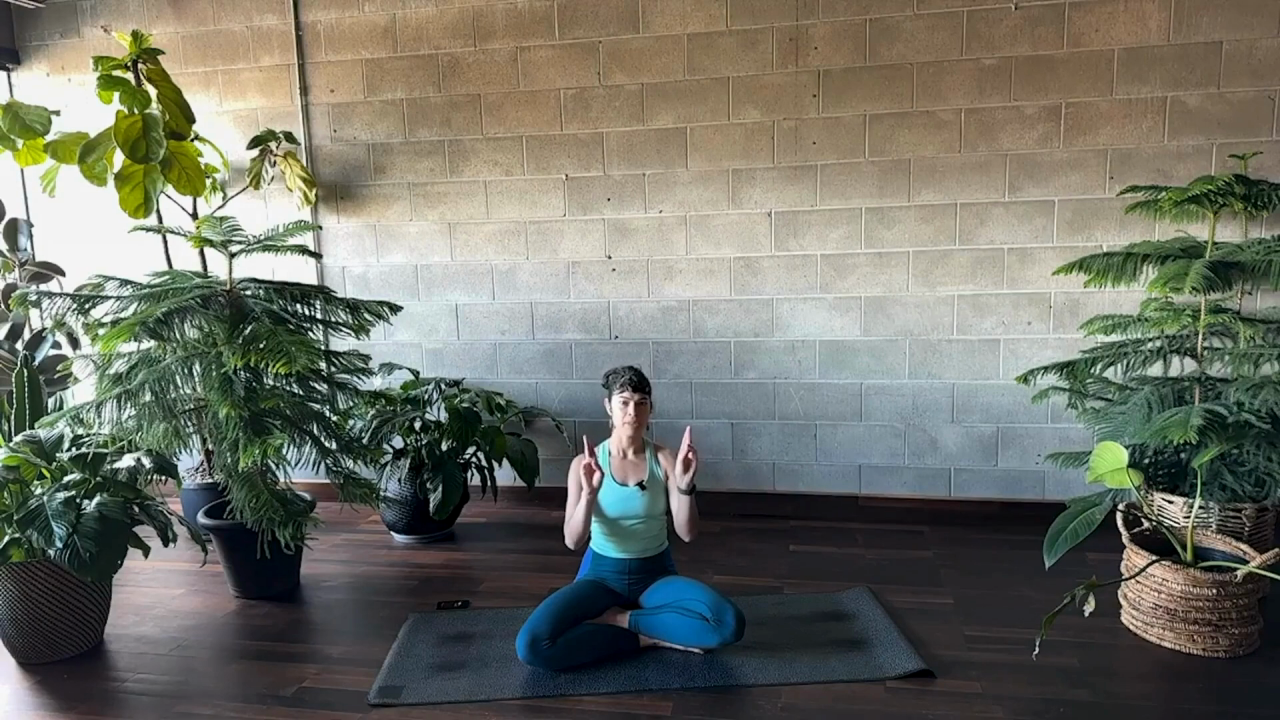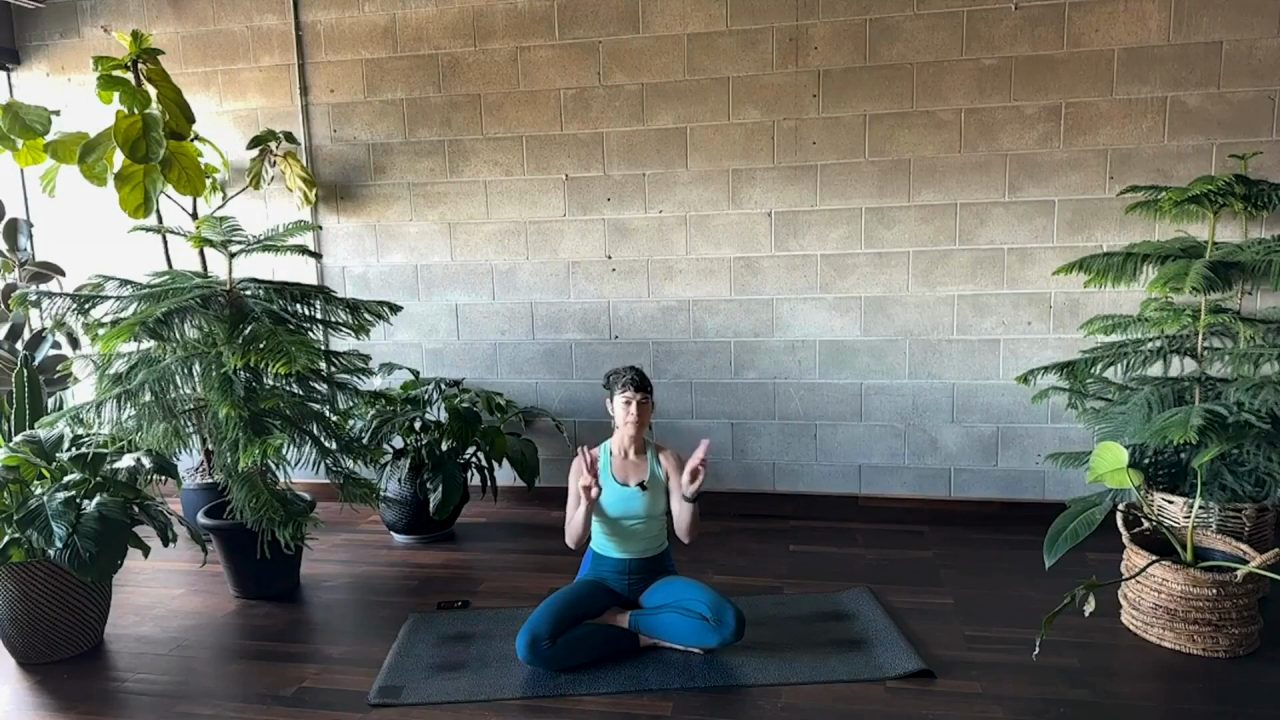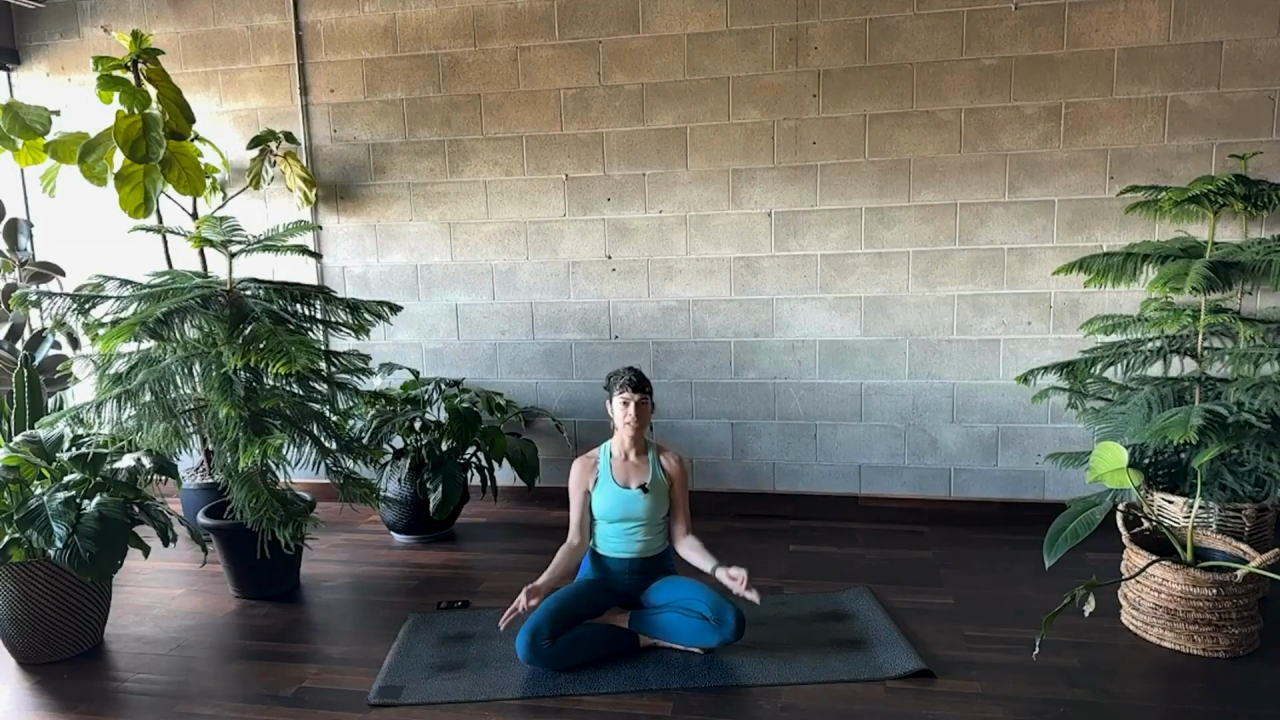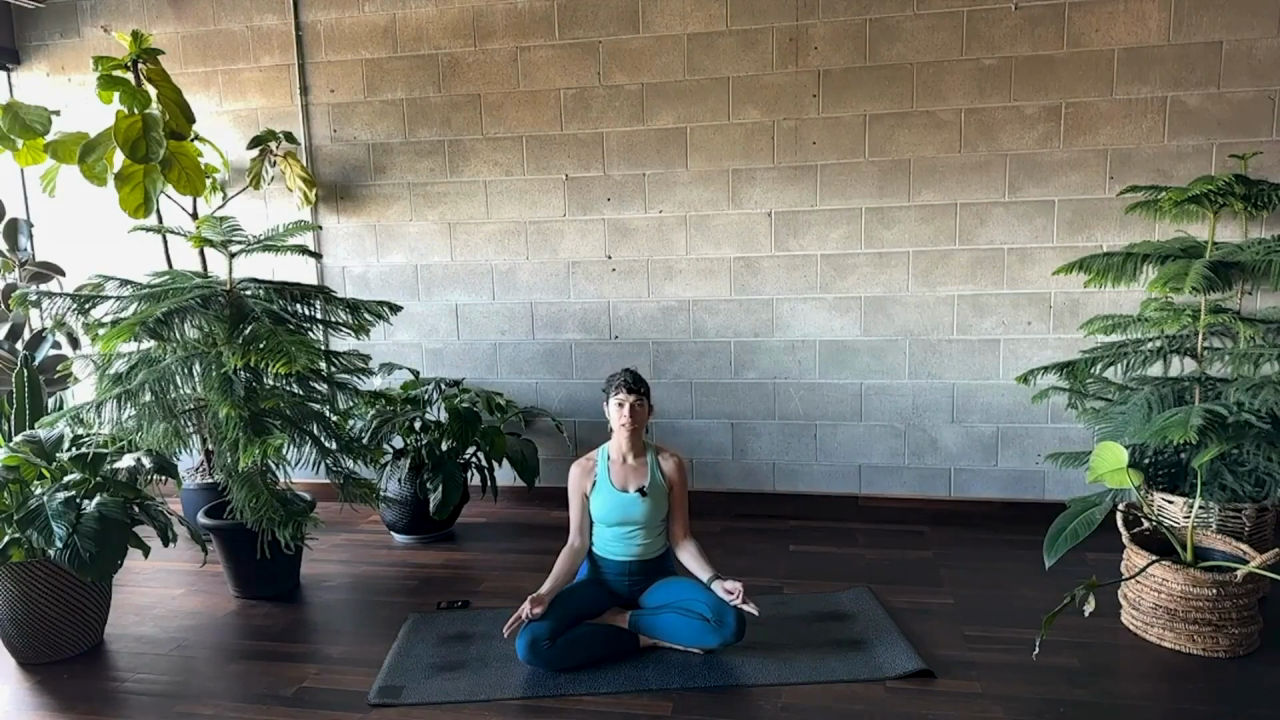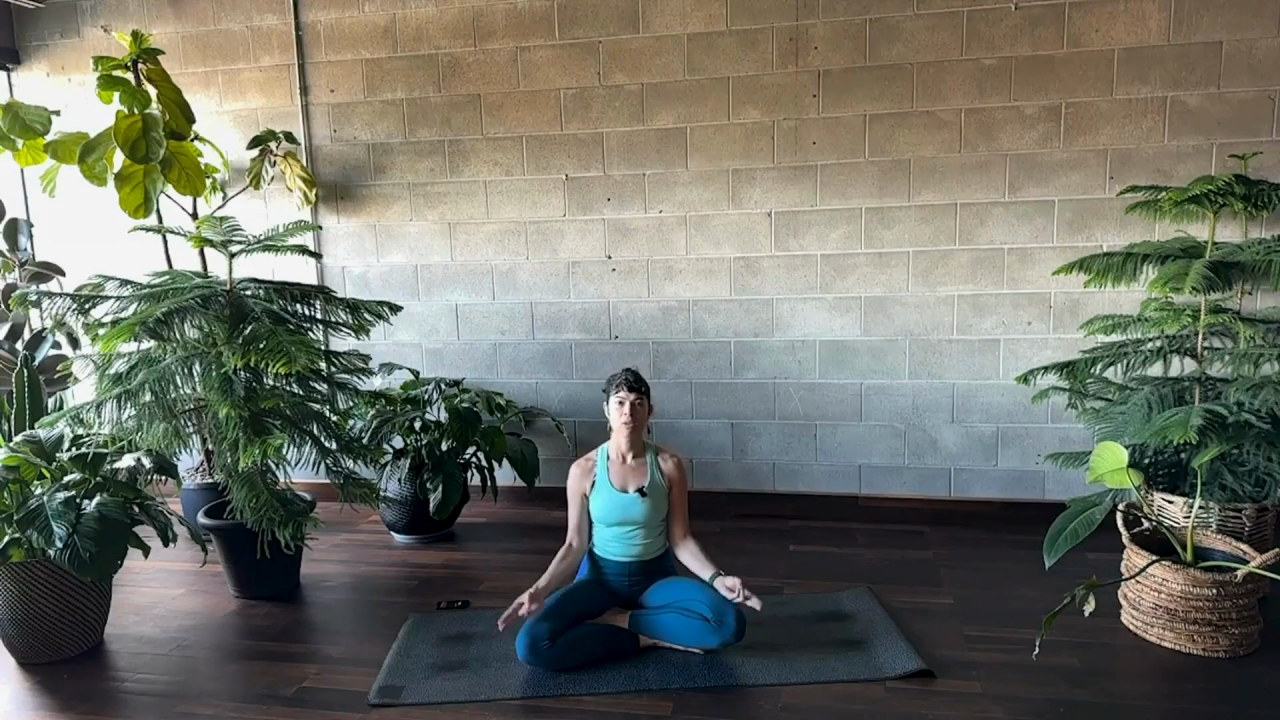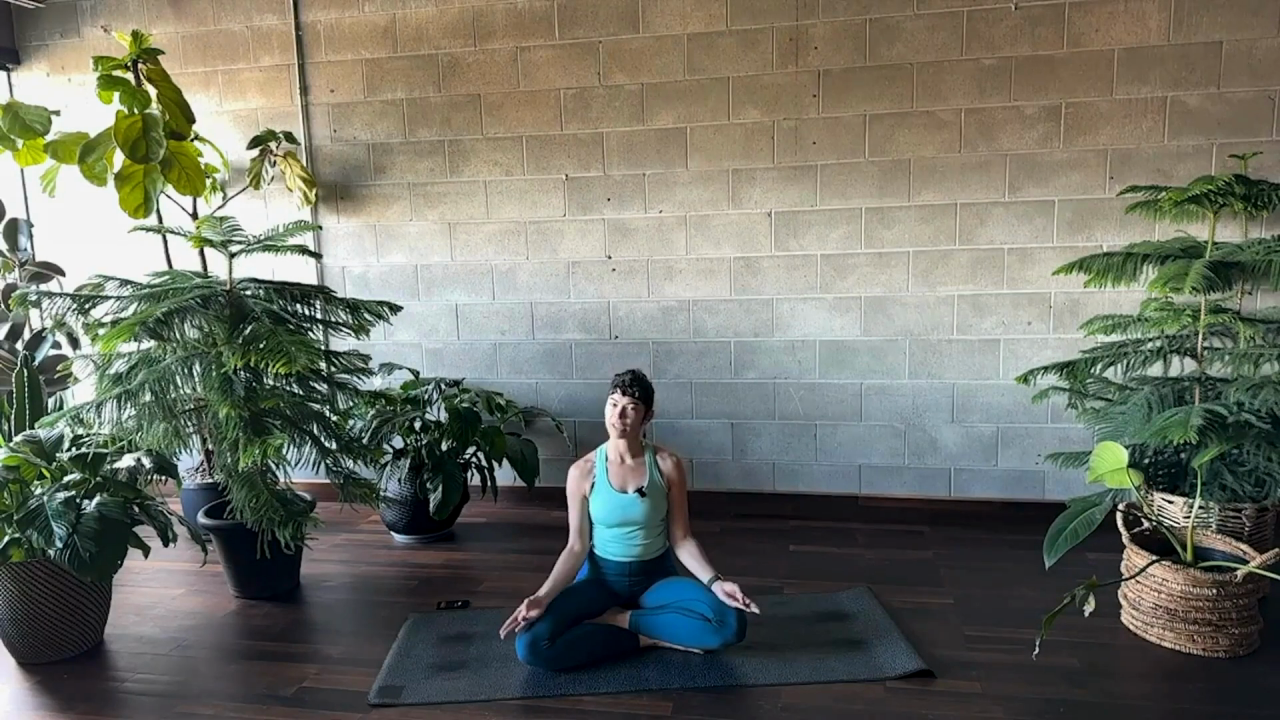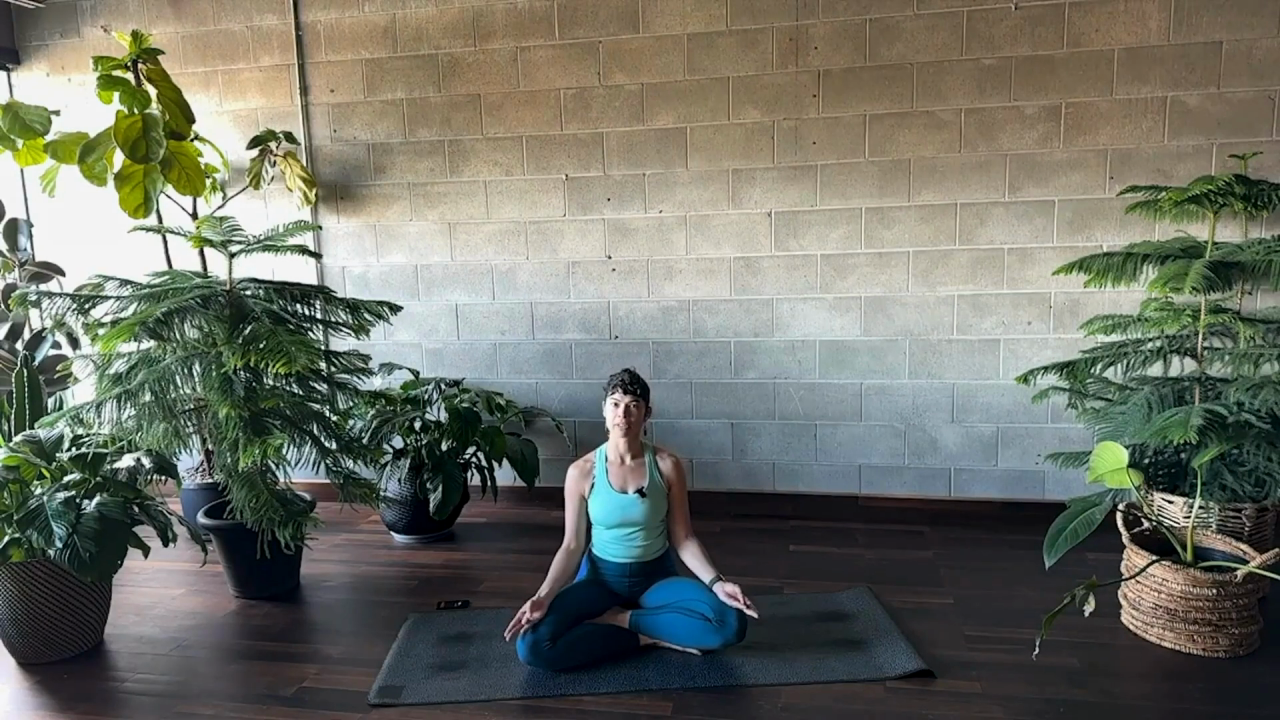
dt=0.3s
person 1, frame 1
left shoulder: (666, 459)
right shoulder: (585, 463)
left elbow: (687, 533)
right elbow: (573, 540)
left wrist: (685, 484)
right wrist: (589, 493)
left hip: (655, 574)
right hip: (601, 574)
left knee: (728, 623)
right knee: (532, 646)
left ankle: (617, 619)
right ankle: (648, 636)
person 1, frame 2
left shoulder: (668, 460)
right shoulder: (587, 462)
left elbow: (686, 534)
right elbow: (574, 542)
left wrist: (690, 493)
right wrist: (584, 502)
left hip: (655, 575)
right hip: (602, 574)
left knee: (729, 624)
right knee: (532, 646)
left ankle: (618, 621)
right ankle: (649, 637)
person 1, frame 3
left shoulder: (670, 463)
right shoulder: (586, 466)
left elbow: (680, 536)
right elbow: (577, 542)
left wrist: (719, 569)
right wrist: (541, 586)
left hip: (655, 575)
right hip: (601, 576)
left knee: (729, 623)
right knee: (532, 646)
left ankle: (618, 620)
right ankle: (647, 636)
person 1, frame 4
left shoulder: (669, 465)
right shoulder: (584, 469)
left elbow: (680, 539)
right elbow: (577, 544)
left wrist: (714, 581)
right wrist: (545, 594)
left hip: (655, 576)
right hip: (601, 577)
left knee: (729, 624)
right knee: (531, 646)
left ankle: (619, 621)
right ankle: (646, 637)
person 1, frame 5
left shoulder: (669, 465)
right shoulder: (583, 469)
left elbow: (680, 539)
right elbow: (575, 544)
left wrist: (716, 577)
right wrist: (540, 591)
left hip: (655, 577)
right hip: (600, 578)
left knee: (729, 624)
right knee: (532, 647)
left ankle: (618, 621)
right ankle: (648, 636)
person 1, frame 6
left shoulder: (667, 465)
right shoulder: (583, 471)
left elbow: (681, 539)
right elbow: (577, 547)
left wrist: (714, 581)
right wrist: (543, 596)
left hip: (655, 576)
right hip: (600, 577)
left knee: (729, 623)
right knee: (532, 646)
left ankle: (618, 621)
right ankle: (649, 637)
person 1, frame 7
left shoulder: (667, 465)
right shoulder: (581, 471)
left elbow: (683, 538)
right elbow: (572, 545)
left wrist: (716, 583)
right wrist: (543, 597)
left hip: (655, 577)
right hip: (600, 577)
left knee: (730, 624)
right knee: (532, 646)
left ankle: (620, 620)
right ankle: (647, 636)
